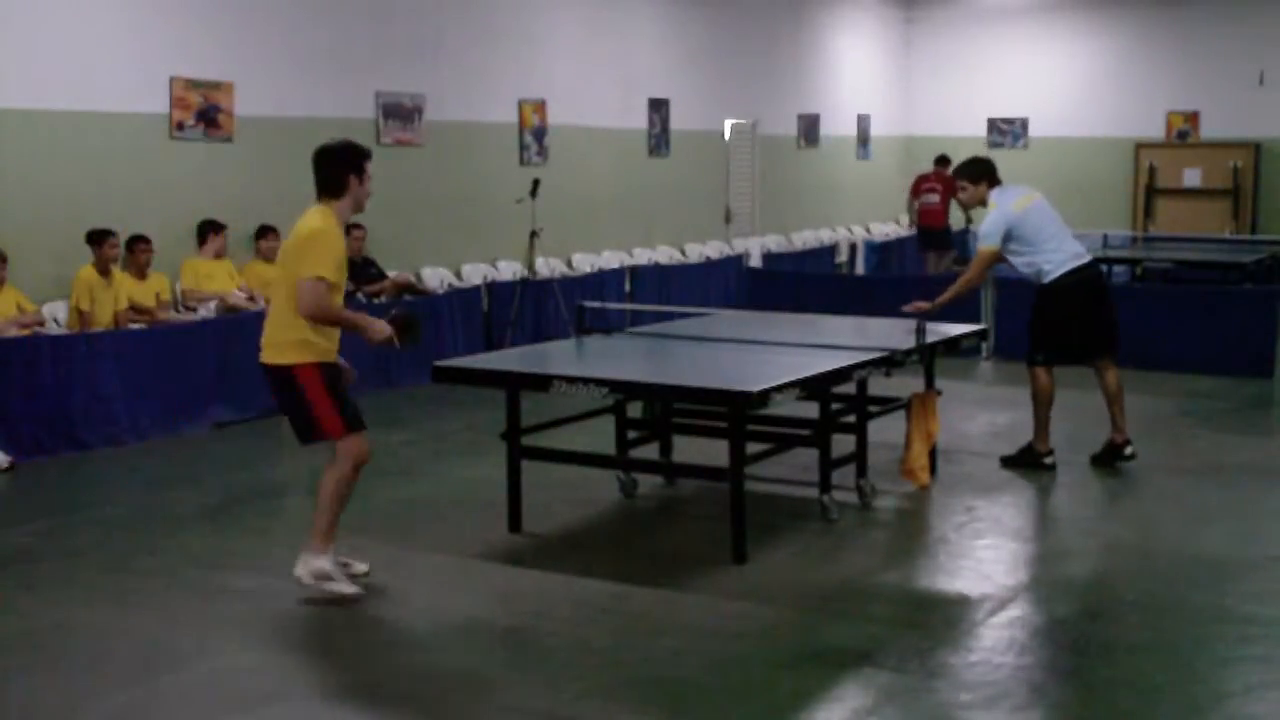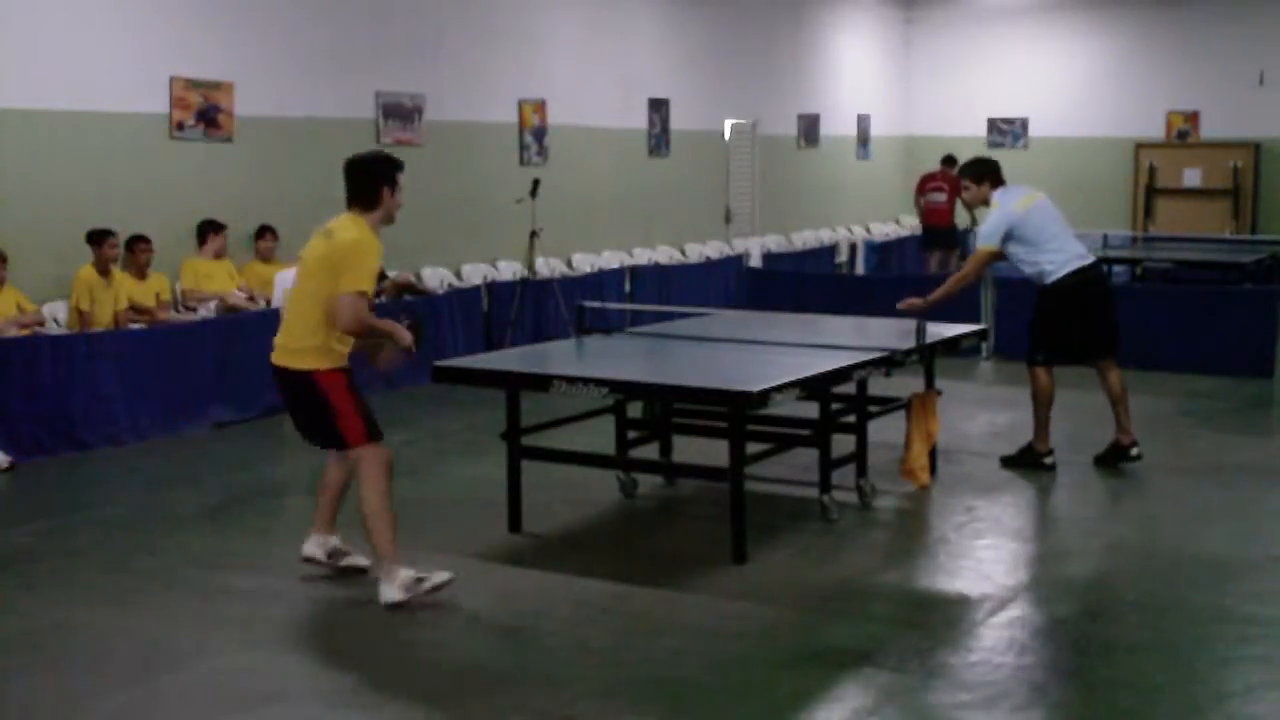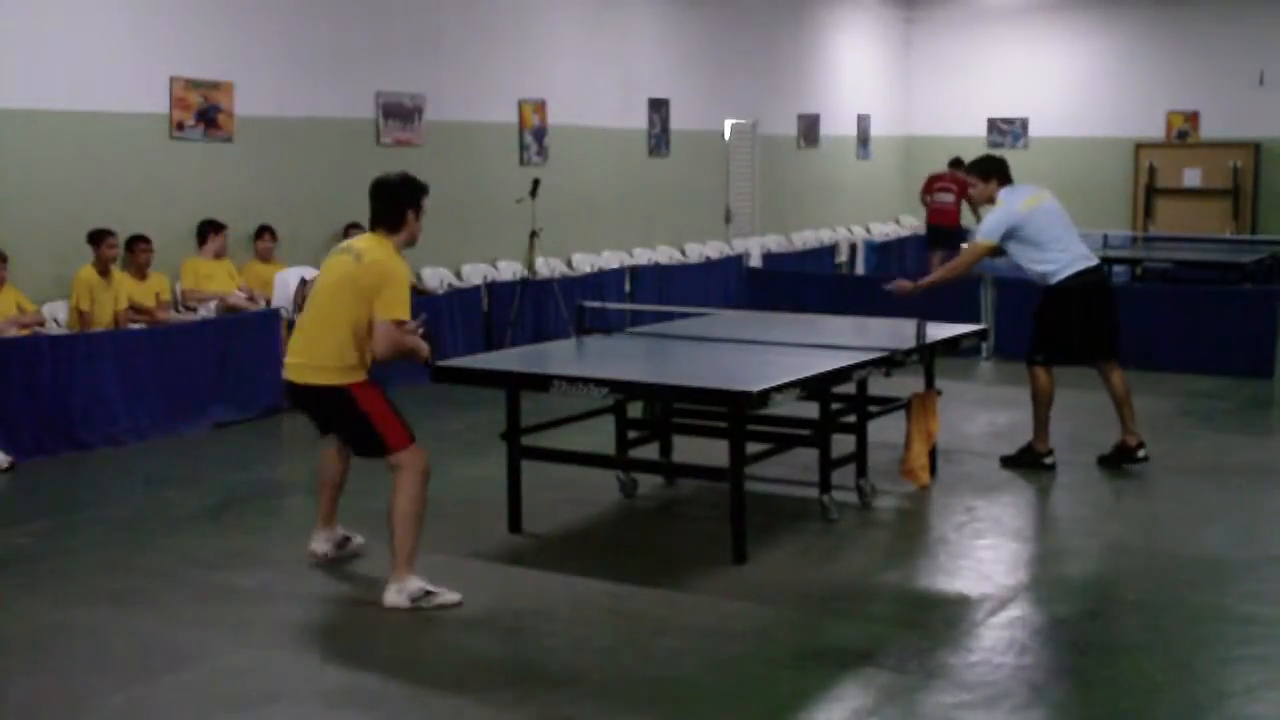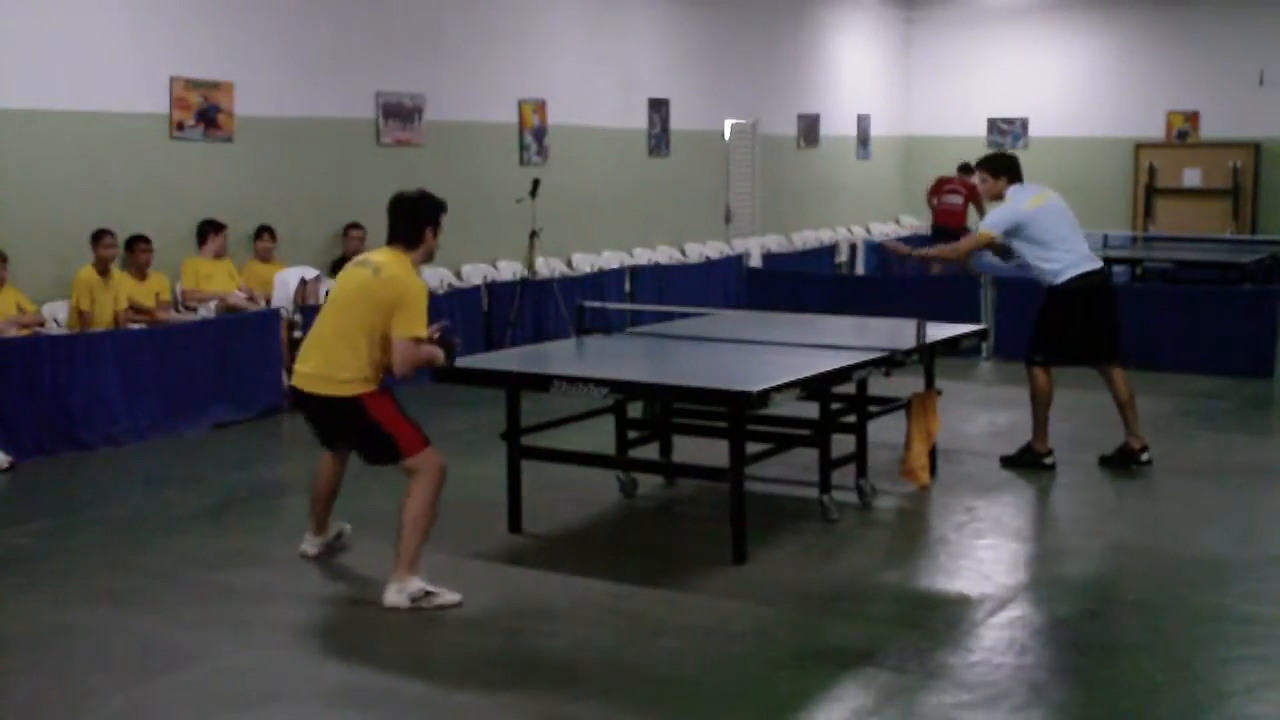
dt=0.1s
person 1, frame 1
left shoulder: (319, 224)
right shoulder: (322, 231)
right elbow: (310, 304)
left wrist: (330, 351)
right wrist: (366, 324)
left hip: (311, 357)
right hip: (296, 361)
left knee: (358, 451)
right knee: (352, 450)
left ankle: (318, 551)
right ankle: (314, 555)
person 1, frame 2
left shoulder: (333, 230)
right shoulder: (363, 243)
right elbow: (346, 316)
left wrist: (376, 333)
right wrist: (393, 332)
left hip: (292, 358)
right hip: (313, 364)
left knee: (349, 446)
right knee: (375, 460)
left ankle: (322, 540)
right ankle: (394, 576)
person 1, frame 3
left shoulder: (349, 248)
right shoulder: (391, 268)
right elbow: (383, 347)
left wrist: (399, 336)
right wrist: (412, 346)
left hip: (300, 371)
right hip: (334, 377)
left knee: (343, 436)
right knee: (412, 464)
left ankle: (326, 534)
right ankle: (403, 583)
person 1, frame 4
left shoulder: (364, 263)
right shoulder: (409, 284)
right elbow: (402, 364)
left wrist: (415, 338)
right wrist: (430, 353)
left hip: (306, 382)
right hip: (345, 390)
left knee: (337, 446)
right knee: (429, 467)
left ankle: (317, 535)
right ankle: (403, 583)
person 2, frame 1
left shoulder: (996, 217)
right shoulder: (1022, 193)
left elbow: (974, 278)
left wrist: (933, 304)
right wrist: (991, 257)
left hip: (1062, 286)
right hip: (1088, 274)
left knee: (1040, 363)
right knee: (1103, 360)
left ankle: (1041, 449)
right ankle: (1120, 439)
person 2, frame 2
left shoulder: (998, 216)
right shoulder: (1026, 194)
left elbow: (969, 274)
left wrist: (926, 301)
right wrist: (993, 255)
left hip: (1064, 287)
right hip: (1091, 275)
left knee: (1040, 363)
right knee: (1104, 360)
left ankle: (1041, 449)
right ankle: (1125, 439)
person 2, frame 3
left shoulder: (1002, 214)
right shoulder: (1034, 193)
left elbow: (962, 265)
left wrist: (916, 286)
right wrist: (995, 249)
left hip: (1067, 288)
right hip: (1094, 277)
left knee: (1039, 363)
right knee: (1107, 362)
left ankle: (1040, 449)
right ankle: (1131, 440)
person 2, frame 4
left shoulder: (1009, 210)
right shoulder: (1044, 194)
left elbow: (960, 251)
left wrist: (913, 253)
right wrist: (1009, 248)
left hip: (1070, 289)
right hip: (1097, 279)
left knee: (1039, 363)
right knee: (1109, 363)
left ankle: (1040, 449)
right ankle: (1136, 444)
